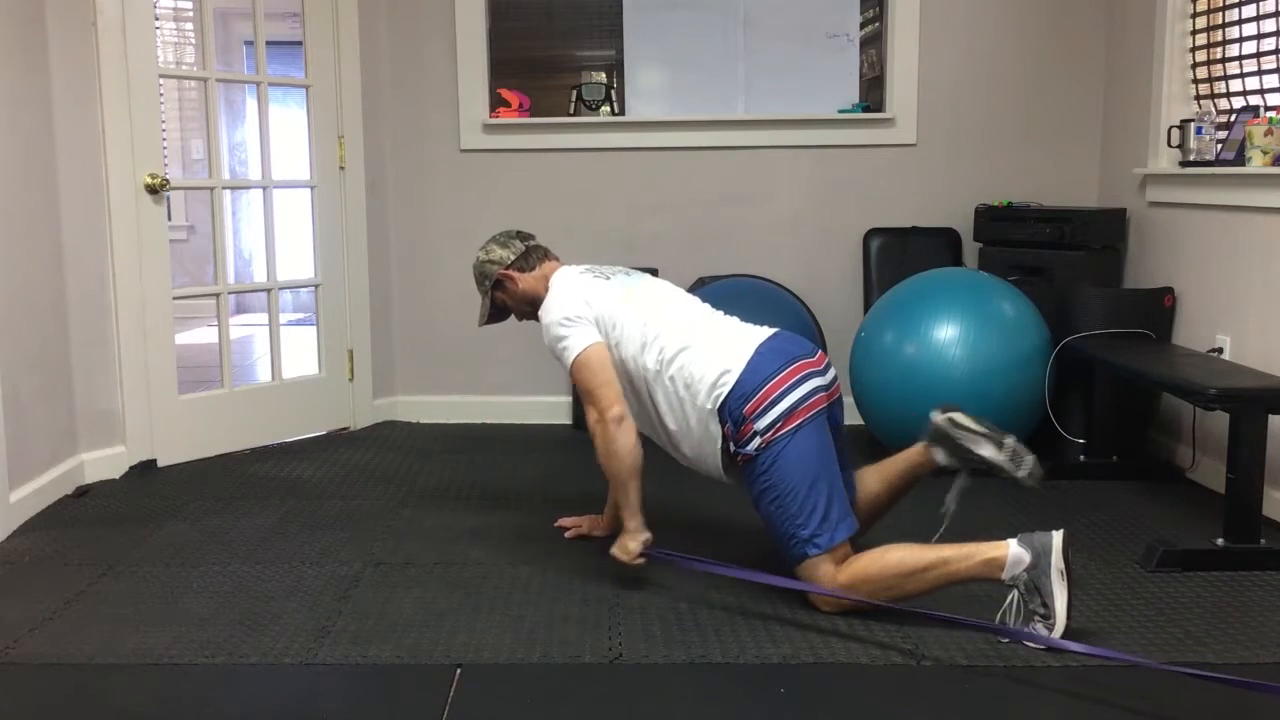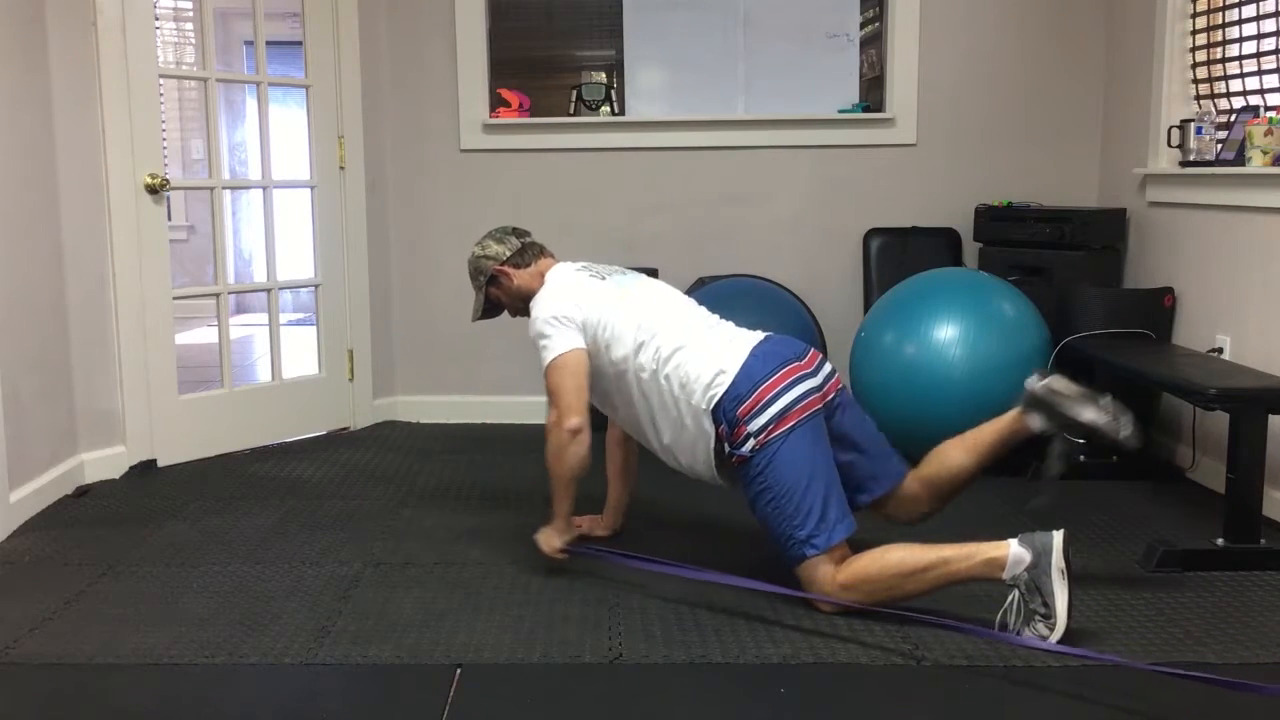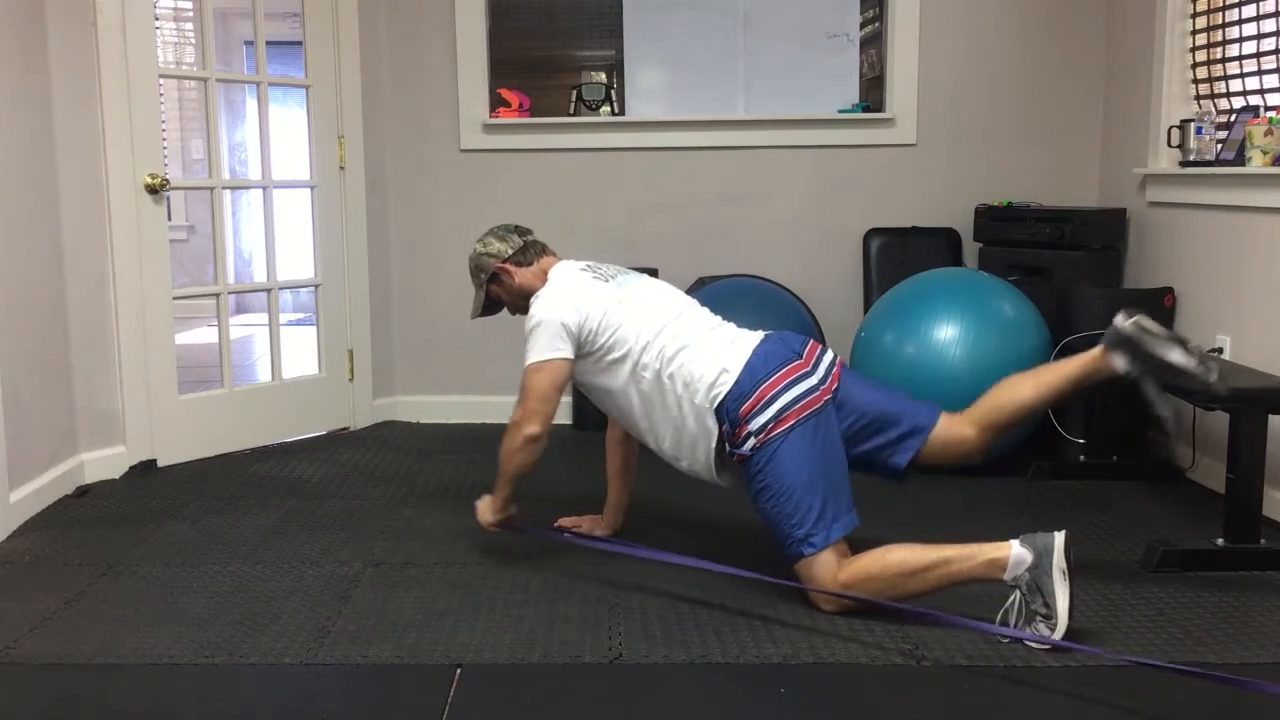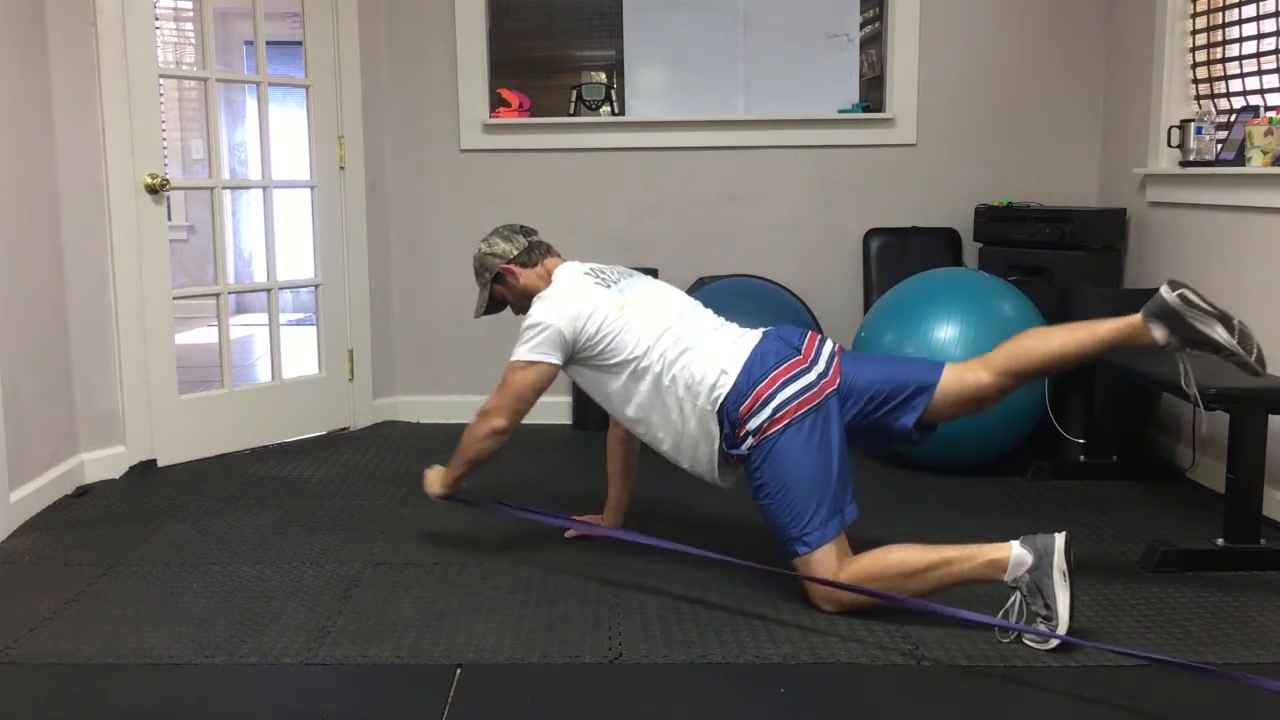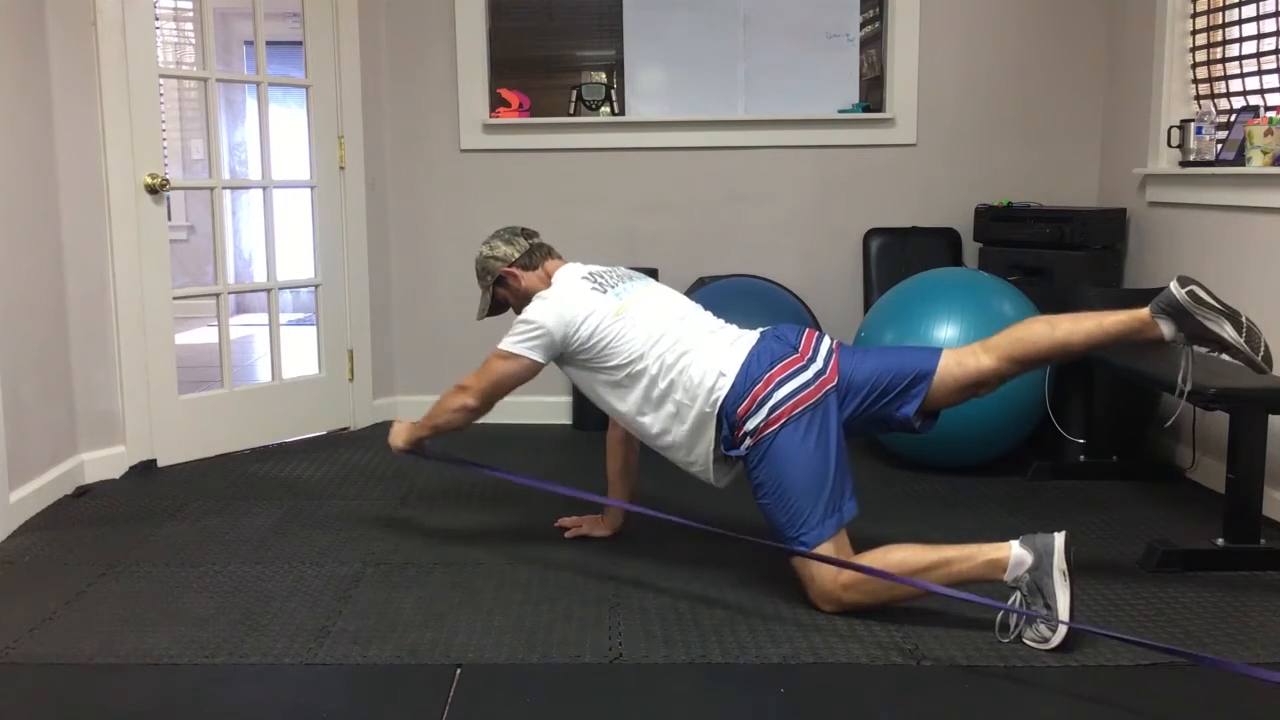
dt=0.2s
person 1, frame 1
left shoulder: (561, 308)
right shoulder: (602, 283)
left elbow: (613, 420)
right elbow: (624, 414)
left wrist: (633, 527)
right wrist: (605, 518)
left hip: (764, 407)
right hip: (796, 363)
left knee: (832, 582)
right knee: (844, 513)
left ankle: (1015, 556)
right ankle: (933, 451)
person 1, frame 2
left shoulder: (551, 306)
right shoulder: (598, 280)
left elbow: (571, 427)
right elbow: (625, 413)
left wrist: (560, 524)
right wrist: (608, 518)
left hip: (760, 410)
right hip: (794, 366)
left knee: (835, 583)
right knee: (913, 497)
left ankle: (1010, 556)
right ankle: (1032, 412)
person 1, frame 3
left shoulder: (552, 308)
right shoulder: (602, 281)
left elbow: (529, 431)
right elbow: (627, 412)
left wrist: (498, 501)
right wrist: (610, 518)
left hip: (765, 412)
right hip: (795, 367)
left knee: (834, 581)
right knee: (966, 434)
left ankle: (1010, 559)
right ankle: (1111, 356)
person 1, frame 4
left shoulder: (552, 311)
right shoulder: (602, 282)
left elbow: (497, 421)
right elbow: (626, 413)
left wrist: (449, 477)
right wrist: (611, 518)
left hip: (766, 410)
right hip: (797, 362)
left knee: (834, 582)
right knee: (984, 380)
left ankle: (1014, 559)
right ankle: (1152, 322)
person 1, frame 5
left shoulder: (551, 312)
right shoulder: (606, 281)
left elbow: (470, 399)
right elbow: (626, 410)
left wrist: (411, 434)
right wrist: (610, 515)
left hip: (766, 409)
right hip: (797, 357)
left knee: (835, 584)
right knee: (987, 360)
left ankle: (1014, 558)
right ankle: (1162, 316)
